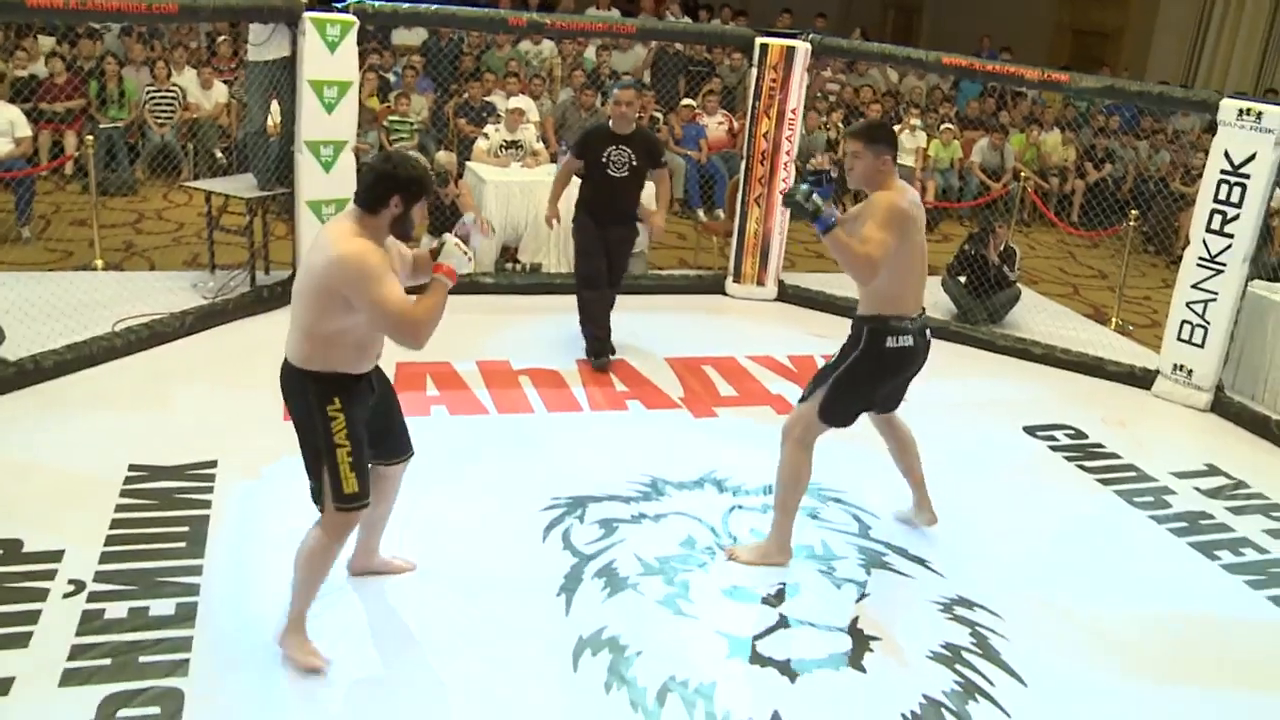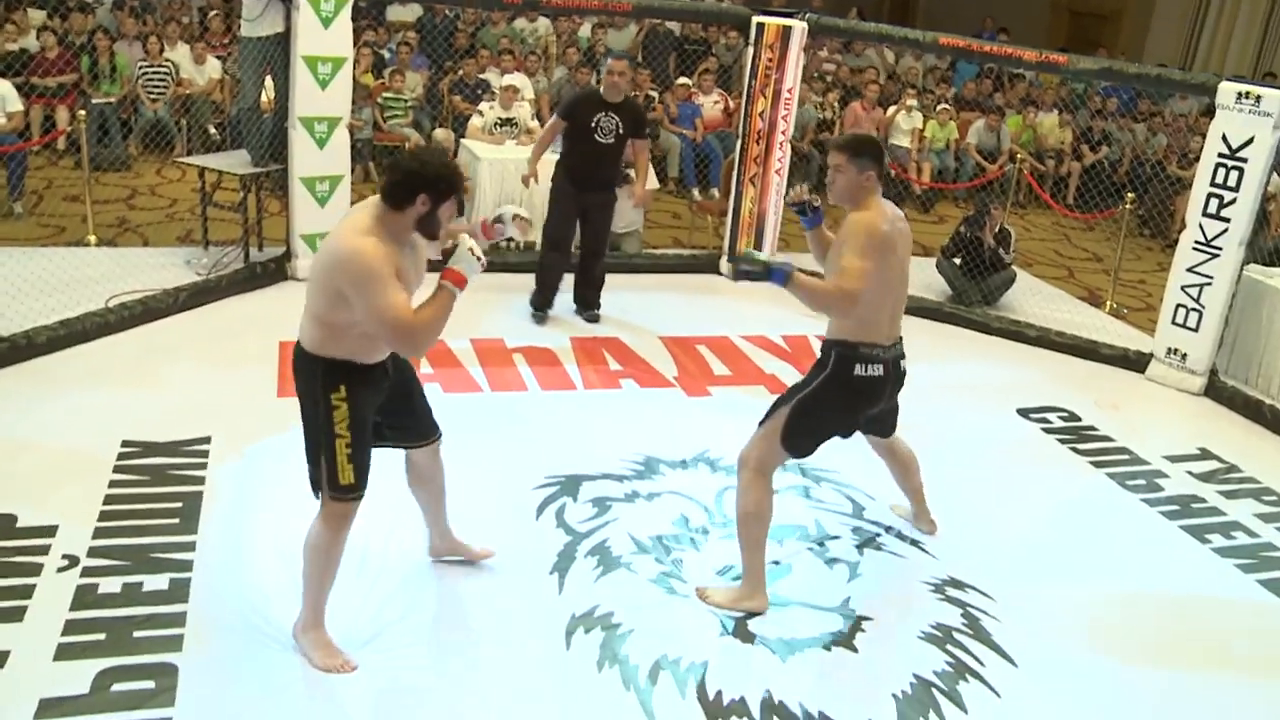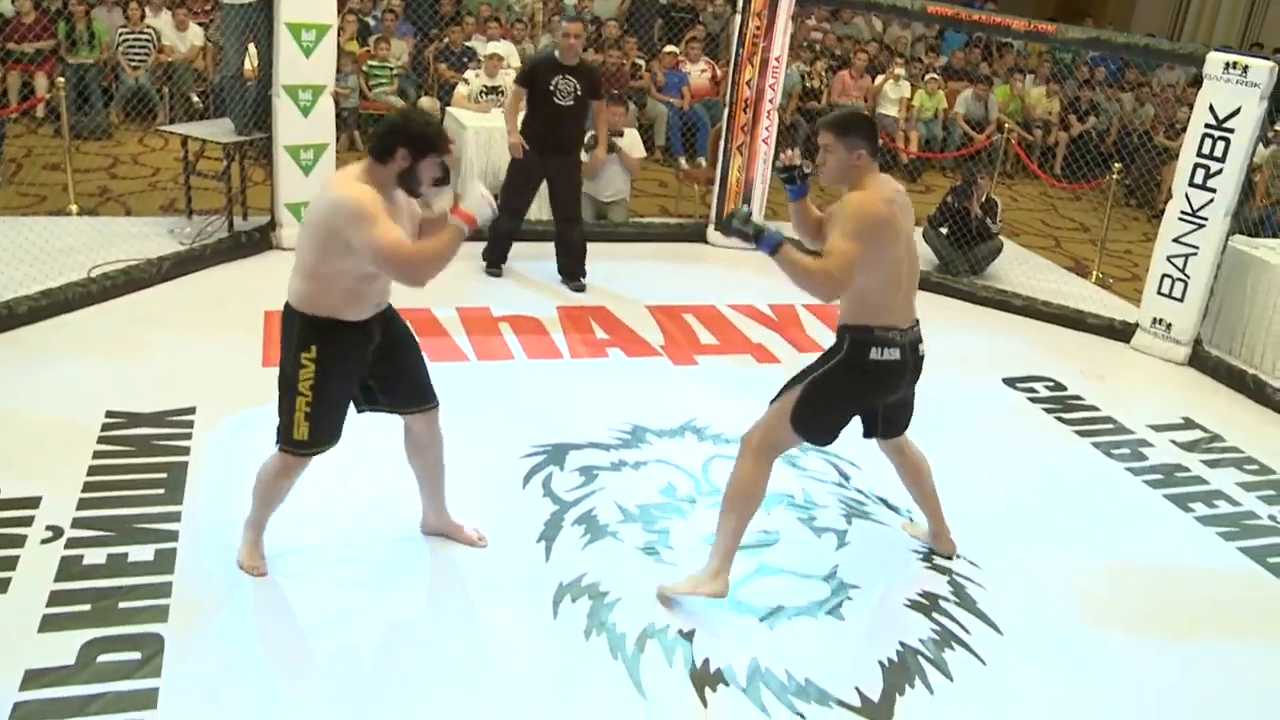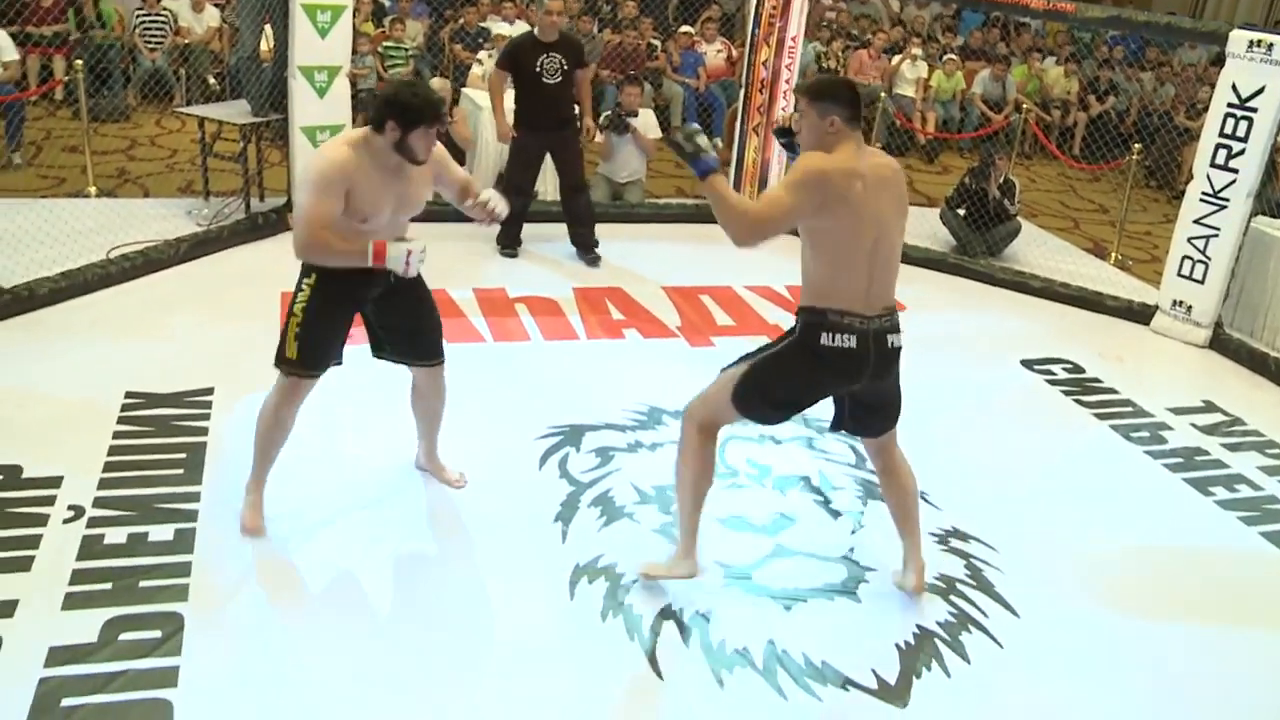
dt=0.4s
person 1, frame 1
left shoulder: (373, 232)
right shoulder: (352, 255)
left elbow: (410, 268)
right elbow: (412, 332)
left wrist: (452, 245)
right wrist: (446, 270)
left hip: (359, 372)
right hip: (321, 387)
left knee: (392, 462)
right knee: (341, 513)
left ankle: (366, 554)
right ankle: (295, 629)
person 1, frame 2
left shoulder: (407, 224)
right shoulder: (359, 252)
left elbow: (440, 247)
right elbow: (413, 337)
right wrist: (458, 275)
left hip: (381, 360)
right hip: (332, 373)
left knee: (426, 445)
right knee: (340, 503)
left ankle: (443, 540)
right ankle: (309, 625)
person 1, frame 3
left shoulder: (387, 179)
right shoulder: (350, 200)
left elbow: (415, 226)
right elbow: (414, 269)
left wrist: (446, 215)
right wrist: (466, 218)
left hip: (374, 318)
right hip: (319, 331)
left knee: (424, 415)
right knee: (297, 454)
left ankle: (436, 515)
right ankle: (253, 531)
person 1, frame 4
left shoulder: (428, 155)
right shoulder: (335, 162)
left elbow: (463, 189)
right elbow: (306, 243)
left wrist: (485, 201)
right wrist: (380, 252)
left hip: (393, 272)
right hip: (332, 275)
left knee: (431, 368)
right knee: (293, 381)
left ankle: (429, 455)
right ankle: (255, 486)
person 2, frame 1
left shoulder: (889, 203)
right shoulder: (888, 196)
left elbow: (865, 270)
right elbow: (843, 232)
left wrist: (821, 218)
right wrist: (821, 198)
left hip: (879, 339)
right hip: (906, 338)
left knee: (797, 431)
right knee: (886, 418)
left ankle: (777, 545)
right ankle: (922, 507)
person 2, frame 2
left shoulder: (866, 224)
right shoulder: (891, 218)
left elbow: (843, 300)
right elbow: (834, 261)
left wrist: (779, 274)
right wrist: (812, 223)
left hip: (847, 368)
right hip: (887, 364)
left knee: (754, 462)
right knee: (885, 440)
left ankle: (752, 588)
right ankle: (921, 514)
person 2, frame 3
left shoulder: (863, 205)
right shoulder: (890, 190)
left elbow: (828, 285)
right elbow: (822, 237)
left wrist: (769, 241)
right wrist: (799, 191)
left hip: (863, 354)
right hip: (903, 350)
left knee: (758, 444)
right knee: (895, 442)
left ankle: (713, 576)
right ankle: (939, 533)
person 2, frame 4
left shoulder: (817, 171)
right shoulder: (890, 169)
left elbow: (746, 230)
left wrist: (705, 166)
right wrist: (798, 148)
left hip: (820, 341)
right hip: (879, 343)
left knee: (700, 417)
right knee: (883, 449)
left ankle: (684, 554)
right ankle: (913, 570)
person 3, frame 1
left shoulder: (649, 142)
right shoulder: (592, 136)
left elbow: (662, 179)
right elbow: (567, 168)
left wrist: (660, 213)
right wrist: (552, 204)
left hip: (623, 224)
right hip: (589, 220)
left knee: (610, 282)
right knee: (591, 282)
left ankle: (598, 334)
right ankle: (598, 347)
person 3, frame 2
left shoulder: (635, 112)
right shoulder: (580, 100)
left elbow: (641, 150)
right elbow: (552, 129)
left wrist: (640, 183)
right wrist: (533, 163)
left hip: (603, 190)
right hip: (567, 182)
left knee: (595, 249)
right knee: (556, 241)
left ankle: (587, 303)
right ankle: (541, 301)
person 3, frame 3
left shoulder: (591, 74)
right shoulder: (537, 66)
left elbow: (599, 111)
right elbow: (516, 98)
left wrist: (602, 144)
right wrist: (513, 131)
left hip: (568, 155)
right hip: (531, 150)
left knee: (570, 215)
right knee: (512, 205)
left ankle: (572, 272)
right ankle: (494, 258)
person 3, frame 4
left shoulder: (573, 45)
right shoulder: (518, 46)
left elbow: (582, 80)
right elbow: (497, 81)
left wrist: (587, 115)
right wrist: (501, 120)
left hip: (565, 127)
right hip: (528, 129)
left knee: (576, 185)
right knee: (518, 185)
left ankle: (585, 244)
right ankle: (508, 239)
